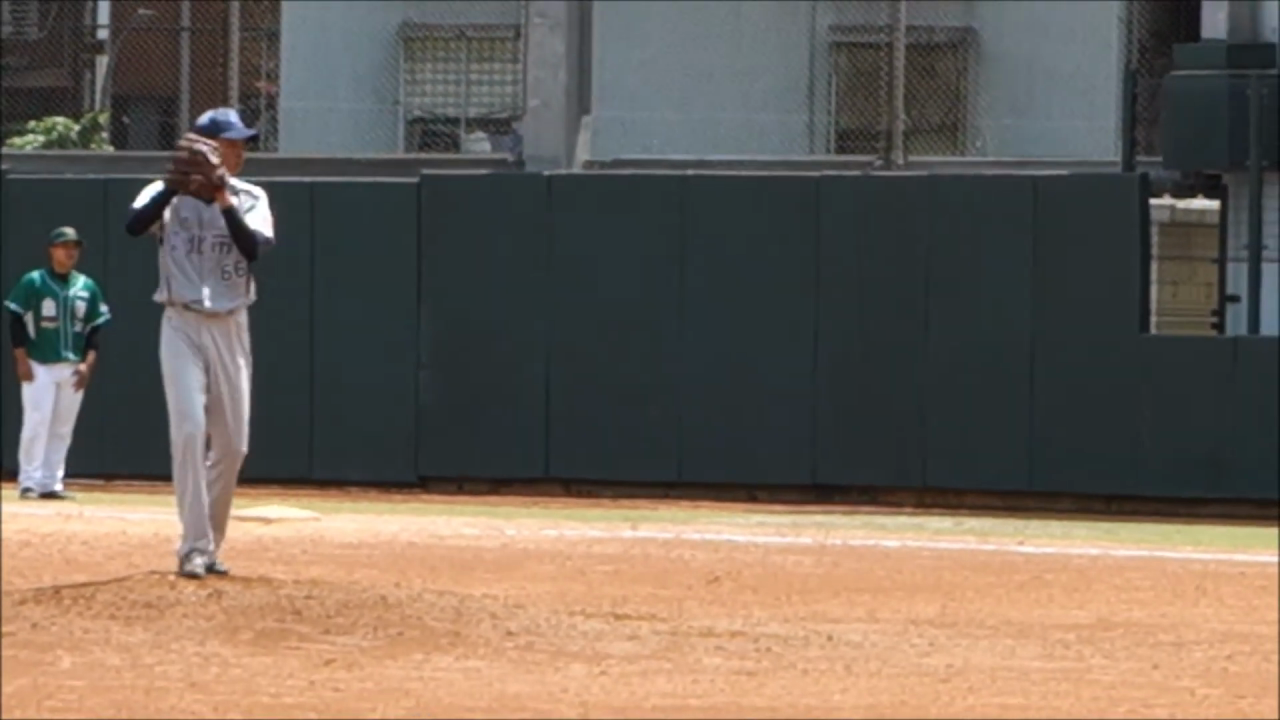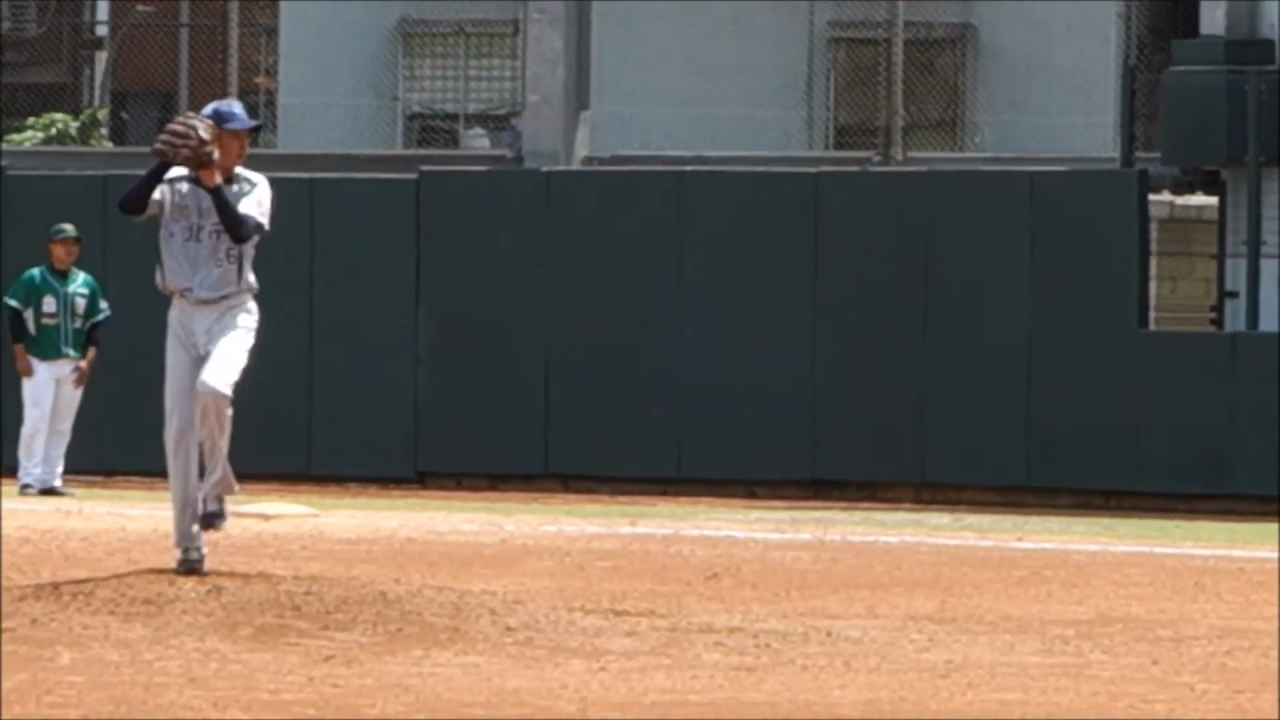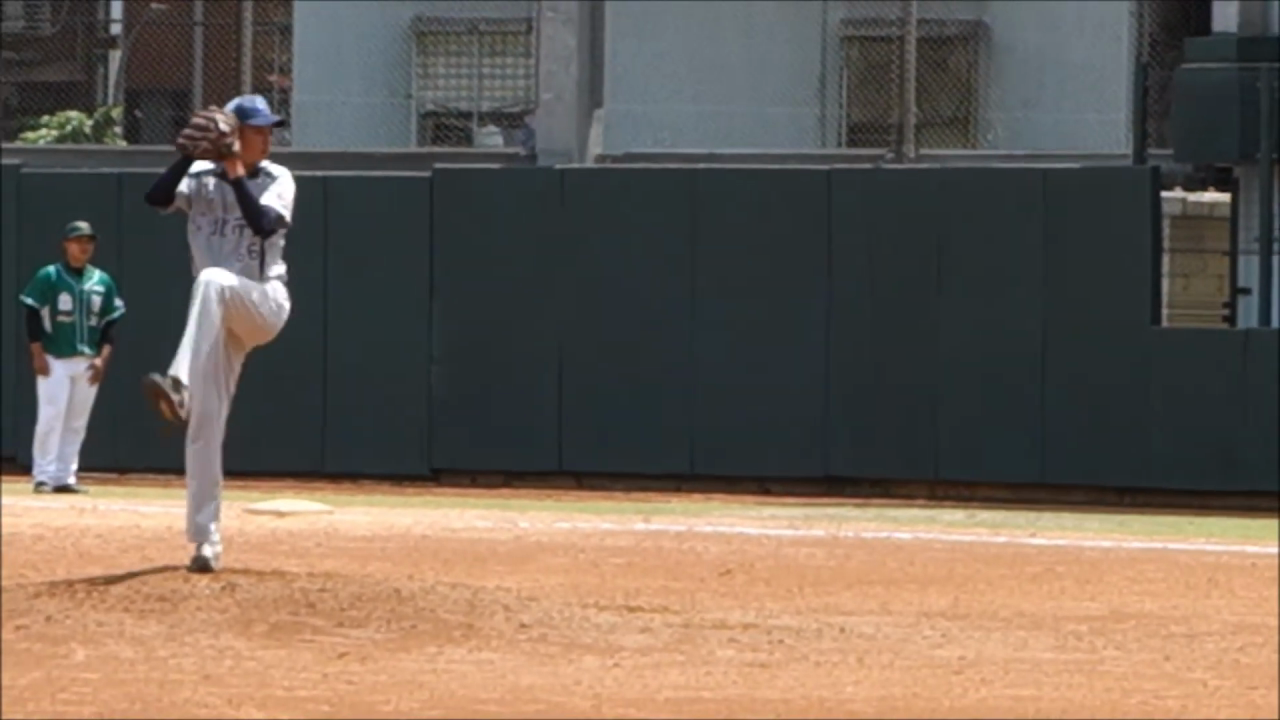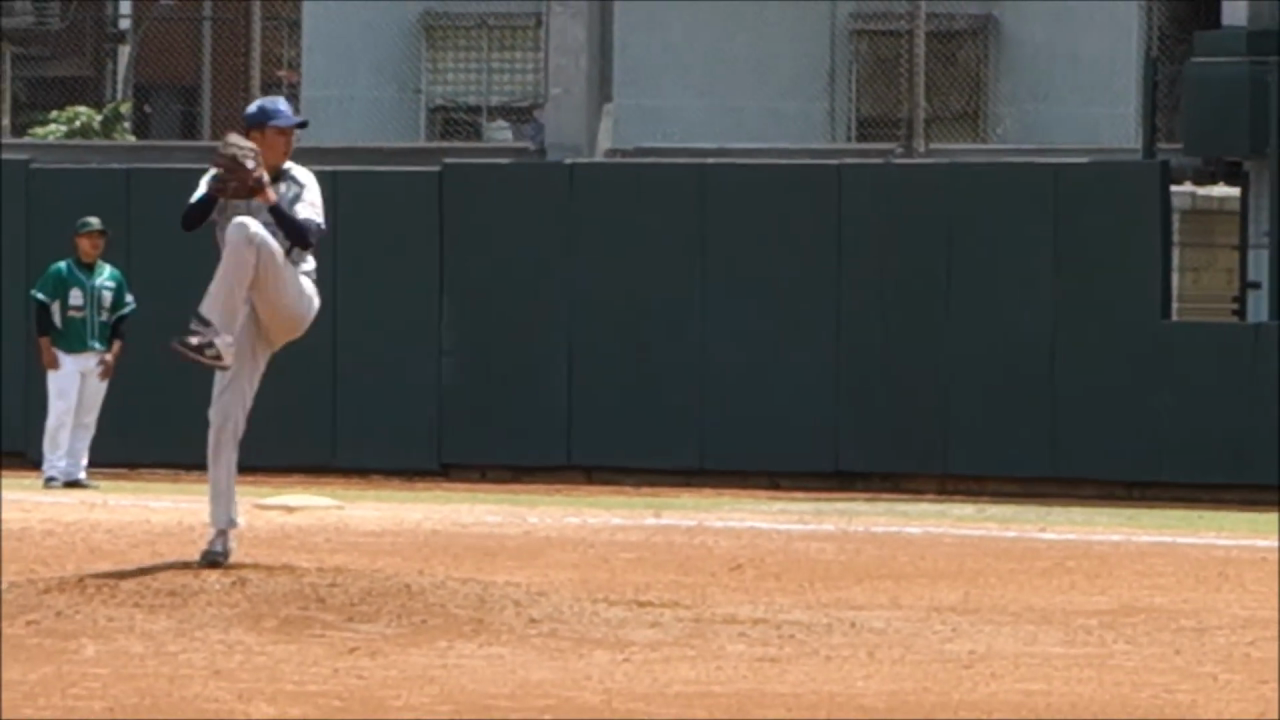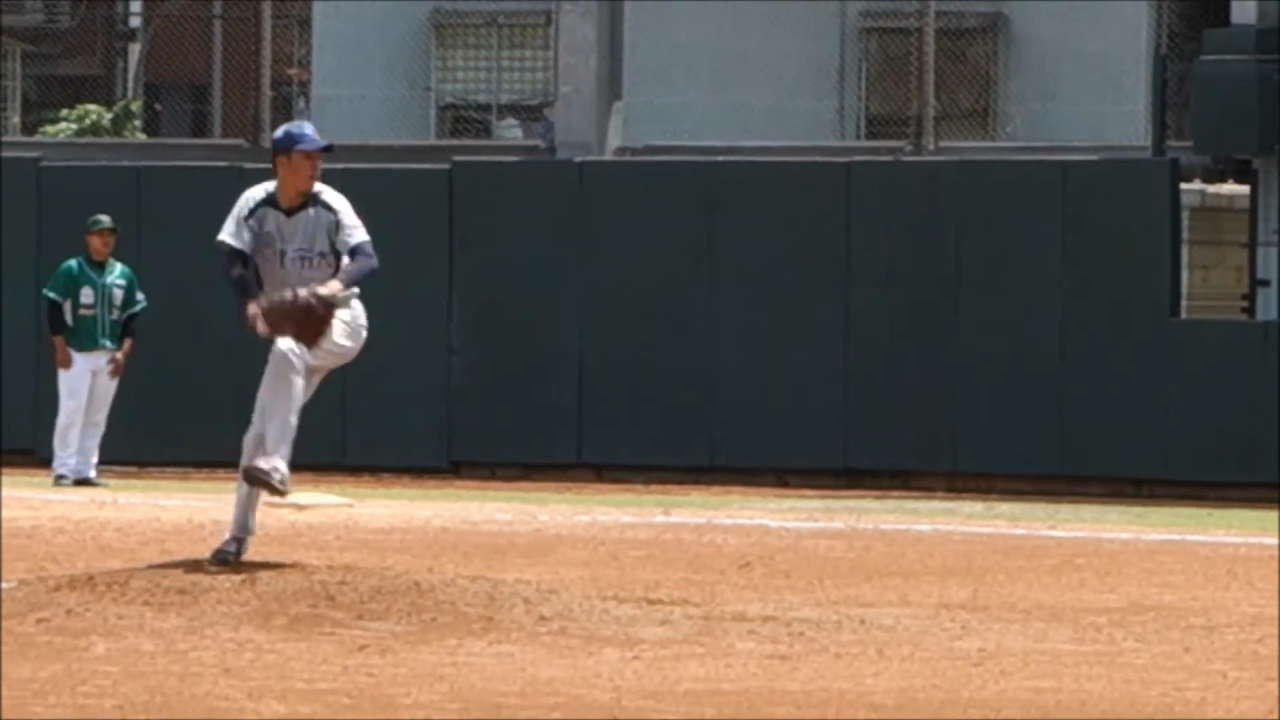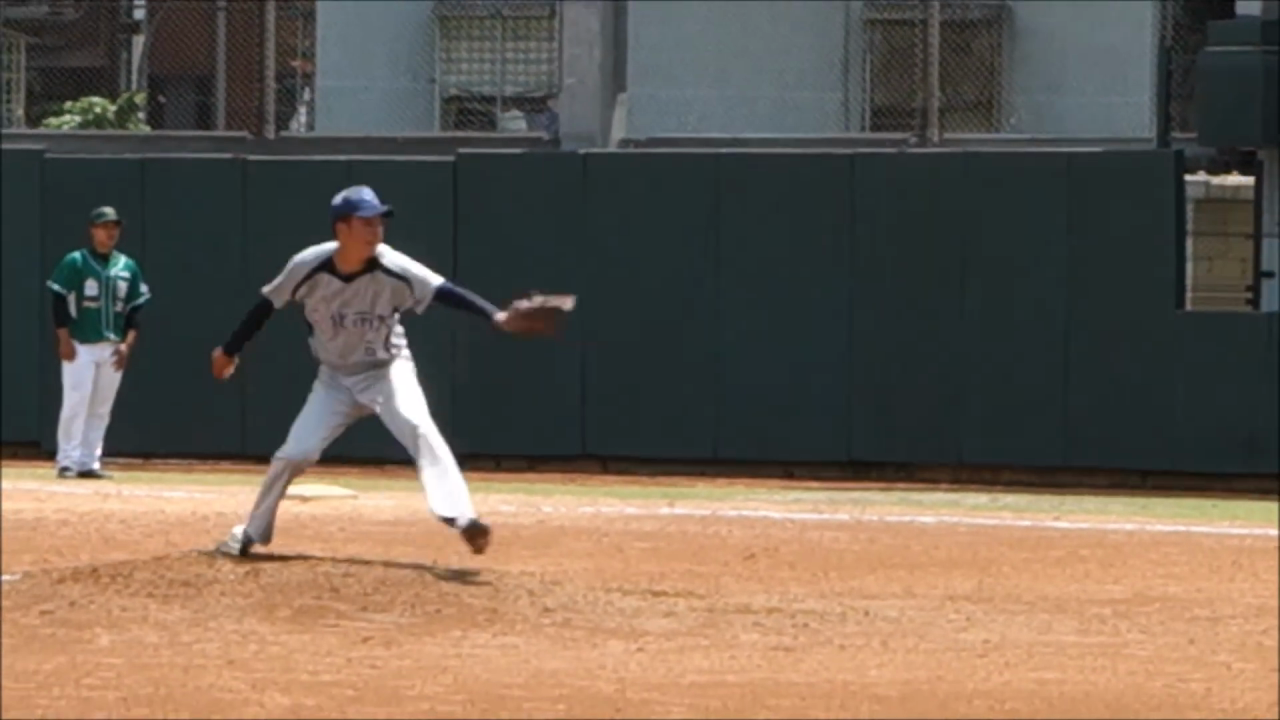
dt=0.2s
person 1, frame 1
left shoulder: (249, 198)
right shoulder: (167, 191)
left elbow: (255, 252)
right elbow: (133, 226)
left wrist: (224, 204)
right wrist: (175, 188)
left hip: (231, 328)
right hip: (181, 327)
left knee: (232, 444)
right knee: (189, 433)
left ankle: (210, 544)
right ankle: (195, 547)
person 1, frame 2
left shoulder: (253, 185)
right shoulder: (172, 184)
left elbow: (241, 232)
right elbow: (128, 206)
left wrist: (215, 183)
right wrist: (166, 162)
left hip: (233, 313)
right hip: (185, 314)
left knee: (213, 387)
right knee: (179, 429)
left ankle: (217, 481)
right ankle: (190, 543)
person 1, frame 3
left shoulder: (277, 178)
right shoulder: (200, 177)
left elbow: (263, 225)
right elbow: (155, 198)
left wrist: (237, 174)
right wrist: (190, 154)
left hip: (265, 300)
right hip: (215, 311)
left knee: (211, 281)
right knee: (208, 423)
left ankle: (179, 384)
right ankle: (206, 540)
person 1, frame 4
left shoulder: (301, 181)
right shoulder: (222, 179)
left elbow: (307, 237)
right elbow: (189, 222)
left wrist: (271, 201)
right wrist: (221, 185)
left hip: (293, 302)
right hip: (247, 309)
left knee: (245, 230)
right knee: (225, 417)
left ankle: (211, 335)
right ankle: (222, 532)
person 1, frame 5
left shoulder: (332, 206)
right shoulder: (253, 203)
left elbow: (367, 258)
right elbow: (234, 263)
left wrist: (339, 283)
right wrist: (251, 306)
left hip: (340, 323)
right hip: (292, 331)
left knee: (287, 350)
right knee: (261, 431)
left ankle: (273, 467)
right ankle: (239, 533)
person 1, frame 6
left shoulder: (395, 269)
right shoulder: (308, 265)
left elbow: (450, 292)
right elbow: (269, 303)
left wrist: (497, 317)
right wrist: (231, 348)
left hip: (388, 370)
right hip: (337, 378)
left knee: (417, 425)
right knee: (294, 455)
left ankle: (459, 517)
right ankle: (252, 532)
person 2, frame 1
left shoulder: (88, 287)
right shoulder: (33, 282)
left elbow: (95, 329)
right elbow: (16, 322)
left wrist: (88, 363)
right wrist: (21, 360)
left hip: (73, 368)
right hip: (39, 366)
left knee: (62, 429)
right knee: (36, 425)
left ankle: (51, 483)
right ankle: (29, 482)
person 2, frame 2
left shoulder: (88, 283)
right shoulder: (33, 278)
left elbow: (95, 325)
right elbow: (15, 317)
left wrist: (88, 360)
right wrist: (21, 356)
left hip: (73, 364)
right hip: (39, 362)
left knee: (62, 425)
right knee: (36, 421)
left ankle: (50, 479)
right ankle: (28, 478)
person 2, frame 3
left shoulder: (103, 281)
right shoulder: (48, 276)
left elbow: (110, 323)
right elbow: (33, 316)
left wrist: (103, 357)
right wrist: (38, 354)
left hip: (88, 362)
right hip: (54, 359)
left knee: (77, 423)
right knee: (50, 419)
left ankle: (65, 476)
right ankle: (43, 476)
person 2, frame 4
left shoulder: (114, 276)
right shoulder: (59, 271)
left elbow: (121, 319)
right elbow: (42, 310)
left wrist: (113, 353)
right wrist: (46, 349)
left hip: (98, 358)
right hip: (64, 355)
left knee: (87, 419)
right knee: (61, 414)
left ankle: (74, 472)
right ankle: (53, 471)
person 2, frame 5
left shoulder: (124, 274)
right shoulder: (70, 269)
left elbow: (131, 317)
right elbow: (54, 309)
left wrist: (124, 351)
right wrist: (60, 347)
left hip: (109, 356)
right hip: (75, 353)
left knee: (97, 417)
right knee: (71, 412)
left ankle: (84, 470)
right ankle: (63, 469)
person 2, frame 6
left shoulder: (128, 267)
right shoulder: (75, 262)
left elbow: (135, 309)
right elbow: (59, 302)
left wrist: (128, 343)
right wrist: (64, 340)
left hip: (113, 348)
right hip: (80, 345)
left knee: (101, 409)
right knee: (75, 404)
left ankle: (89, 462)
right ankle: (67, 461)
